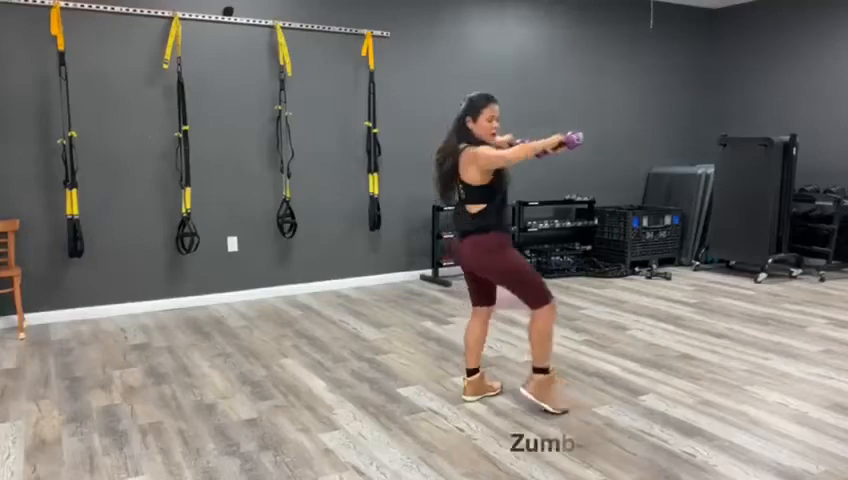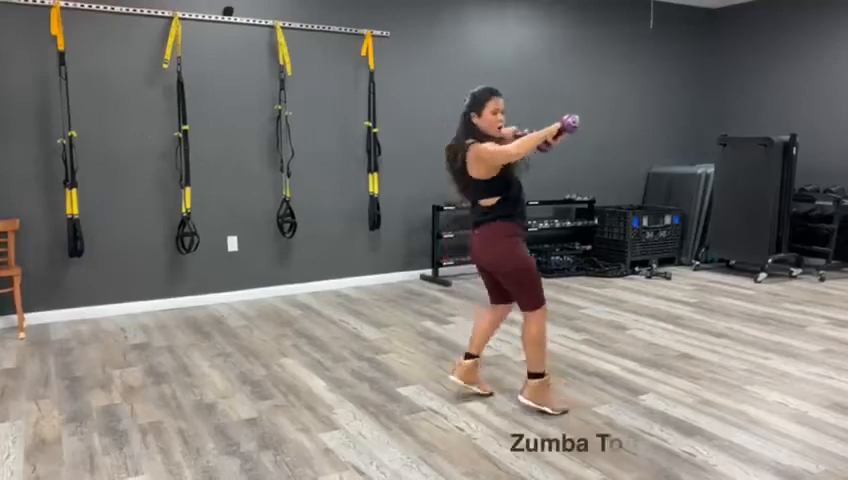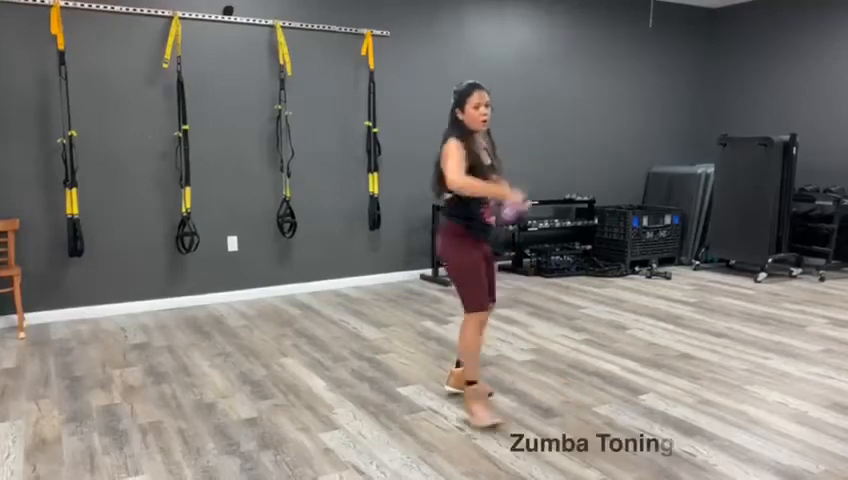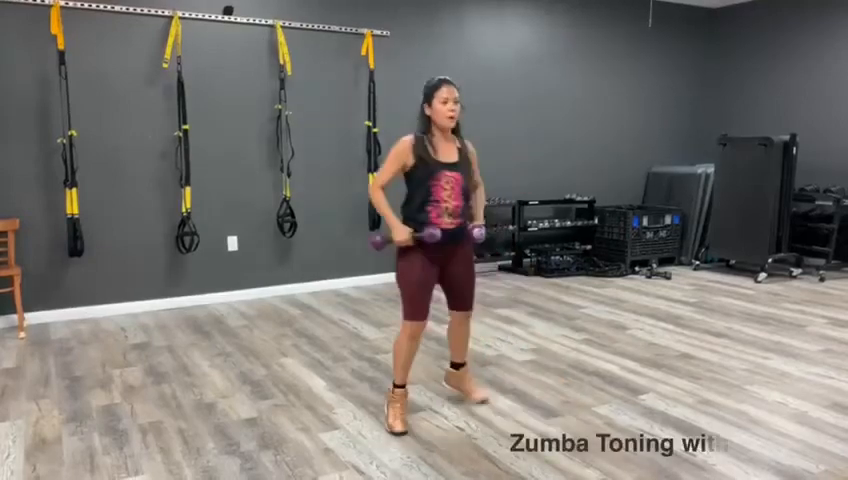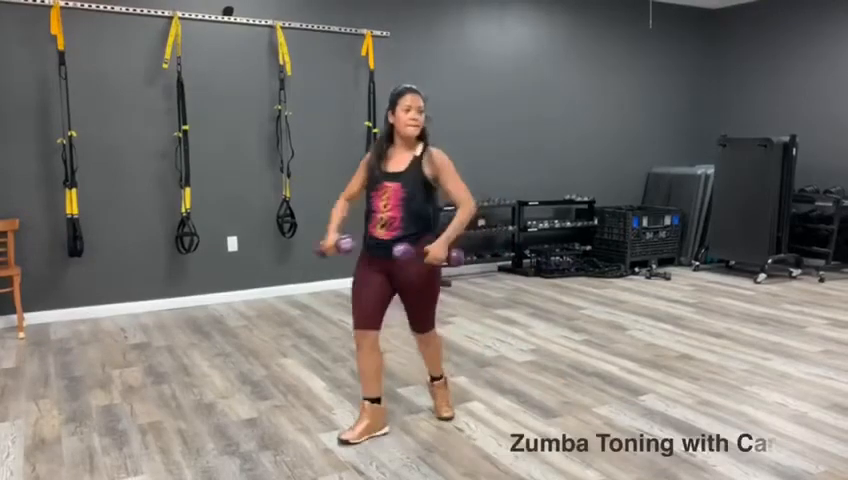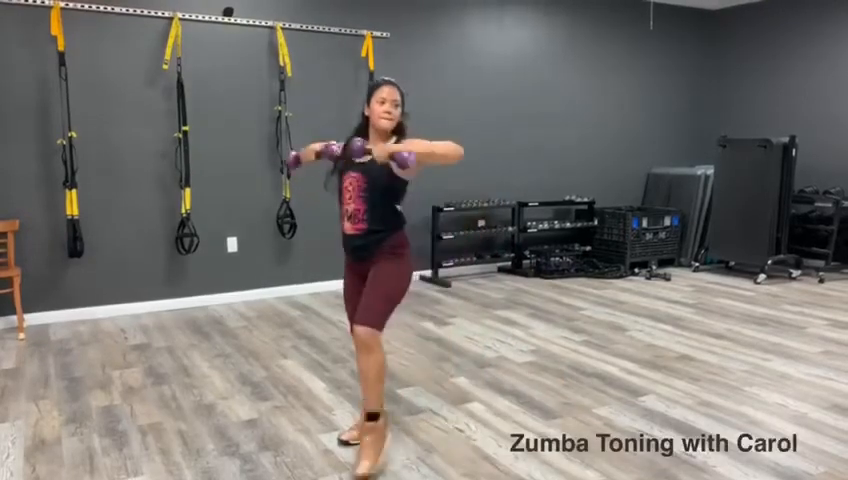
dt=0.3s
person 1, frame 1
left shoulder: (459, 151)
right shoulder: (478, 156)
right elbow: (510, 157)
left wrist: (501, 141)
right wrist: (551, 141)
left hip: (468, 245)
right hip: (490, 245)
left knee: (481, 309)
right knee: (544, 305)
left ankle: (474, 381)
right ankle: (540, 382)
person 1, frame 2
left shoulder: (469, 146)
right shoulder: (483, 151)
right elbow: (512, 152)
left wrist: (509, 134)
right wrist: (548, 131)
left hip: (482, 238)
right hip: (502, 239)
left knee: (500, 303)
right knee: (535, 309)
left ankle: (467, 367)
right ankle: (537, 387)
person 1, frame 3
left shoulder: (485, 144)
right shoulder: (455, 146)
left elbow: (493, 181)
right elbow: (456, 183)
left wrist: (512, 193)
right wrist: (503, 191)
left hip: (480, 236)
right hip: (458, 237)
left knee: (484, 308)
right knee: (477, 312)
left ankle: (462, 375)
right ankle: (474, 395)
person 1, frame 4
left shoulder: (465, 148)
right shoulder: (410, 145)
left elbow: (476, 186)
right elbow: (376, 187)
left wrist: (478, 219)
right wrist: (396, 226)
left hip: (457, 244)
right hip: (418, 248)
left knee: (462, 312)
right knee: (414, 324)
left ankle: (458, 374)
right ankle: (397, 397)
person 1, frame 5
left shoulder: (433, 159)
right shoulder: (373, 158)
left elbow: (467, 205)
right elbow: (346, 198)
left wrist: (444, 241)
right wrist: (333, 231)
left hip: (417, 259)
right hip: (373, 259)
left knee: (424, 332)
right knee: (364, 334)
left ankle: (438, 385)
right ankle: (372, 412)
person 1, frame 6
left shoulder: (405, 149)
right shoulder: (351, 147)
left elbow: (454, 152)
right elbow: (325, 157)
left wrist: (397, 151)
right wrist: (313, 151)
left hip: (390, 256)
right hip: (355, 257)
left knee: (366, 334)
right knee: (361, 339)
left ankle: (374, 424)
right ankle: (371, 418)
